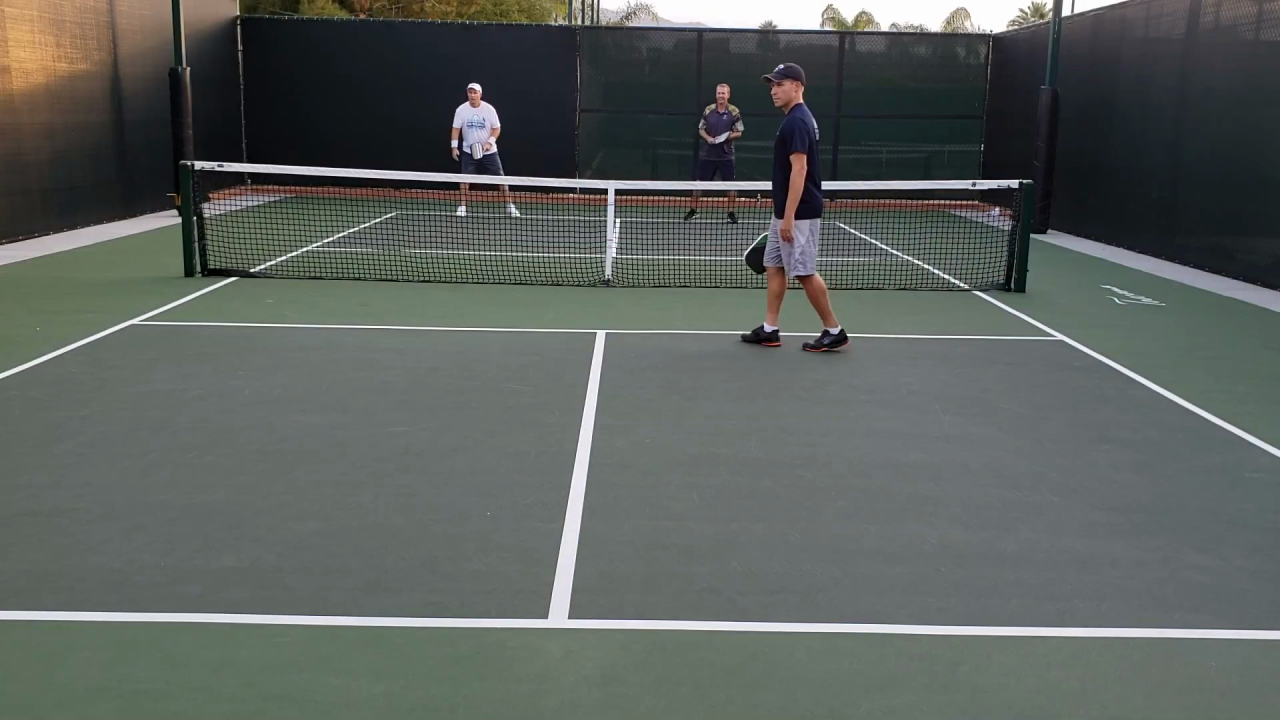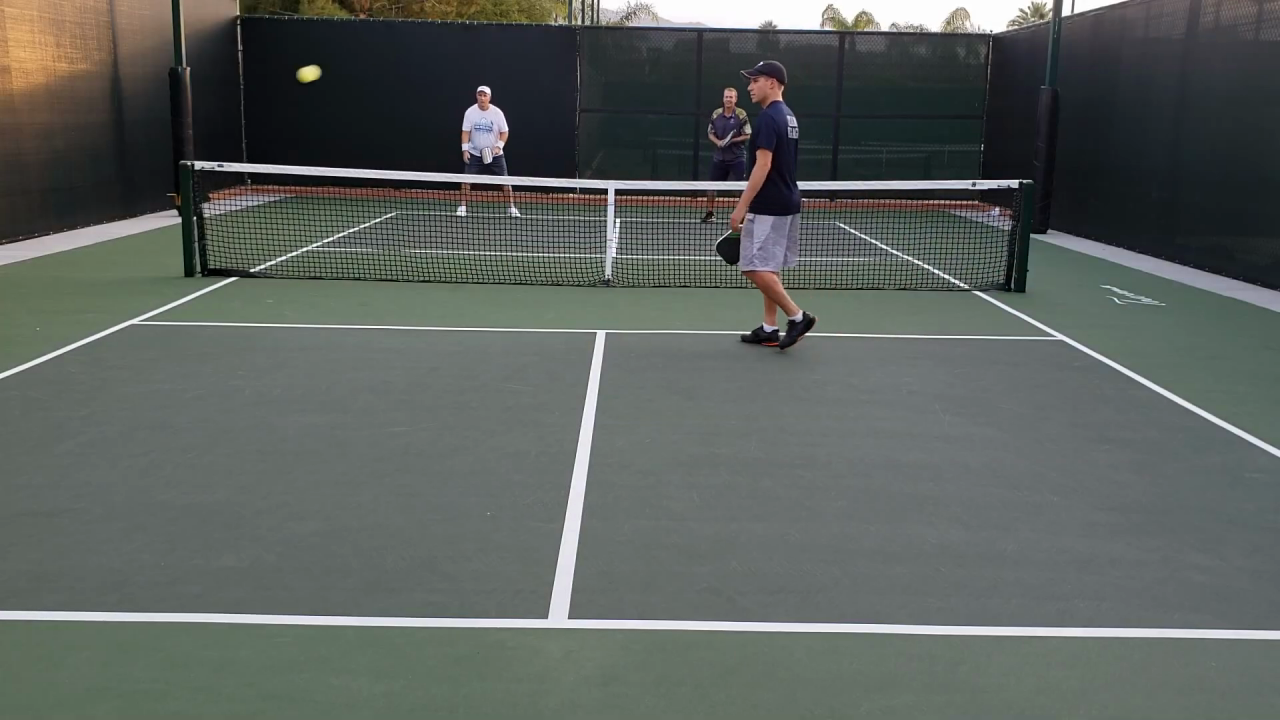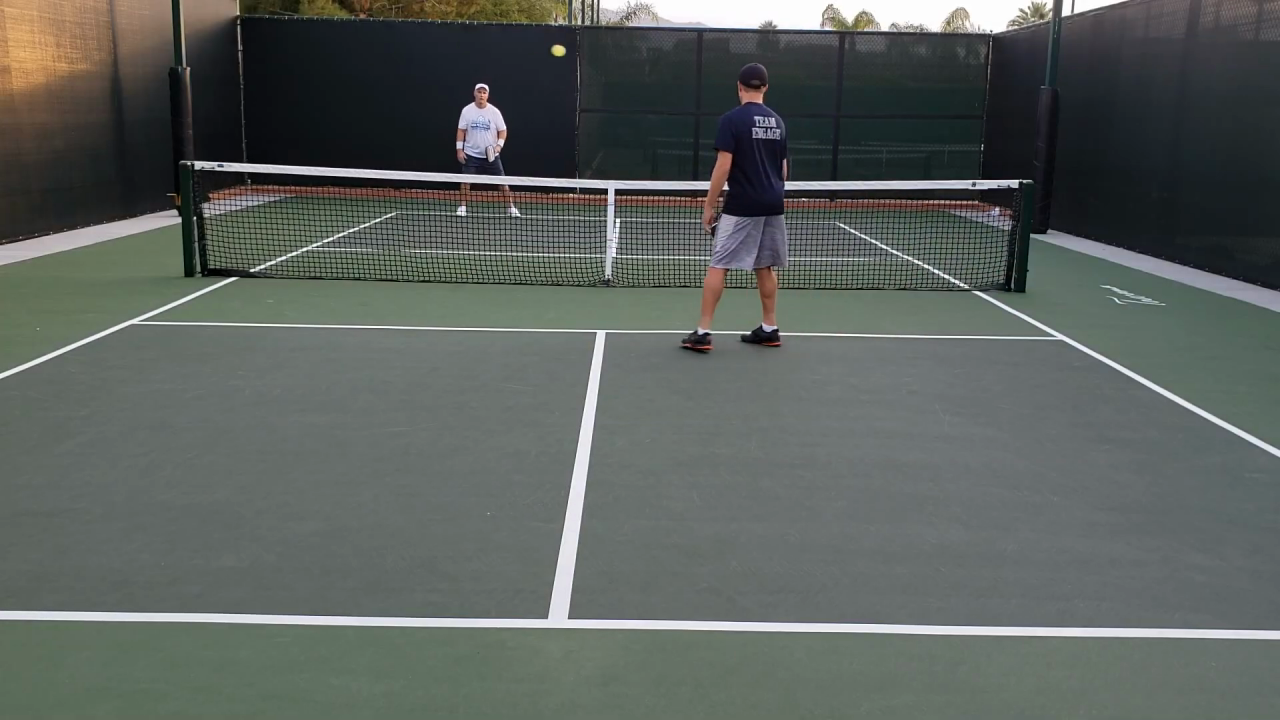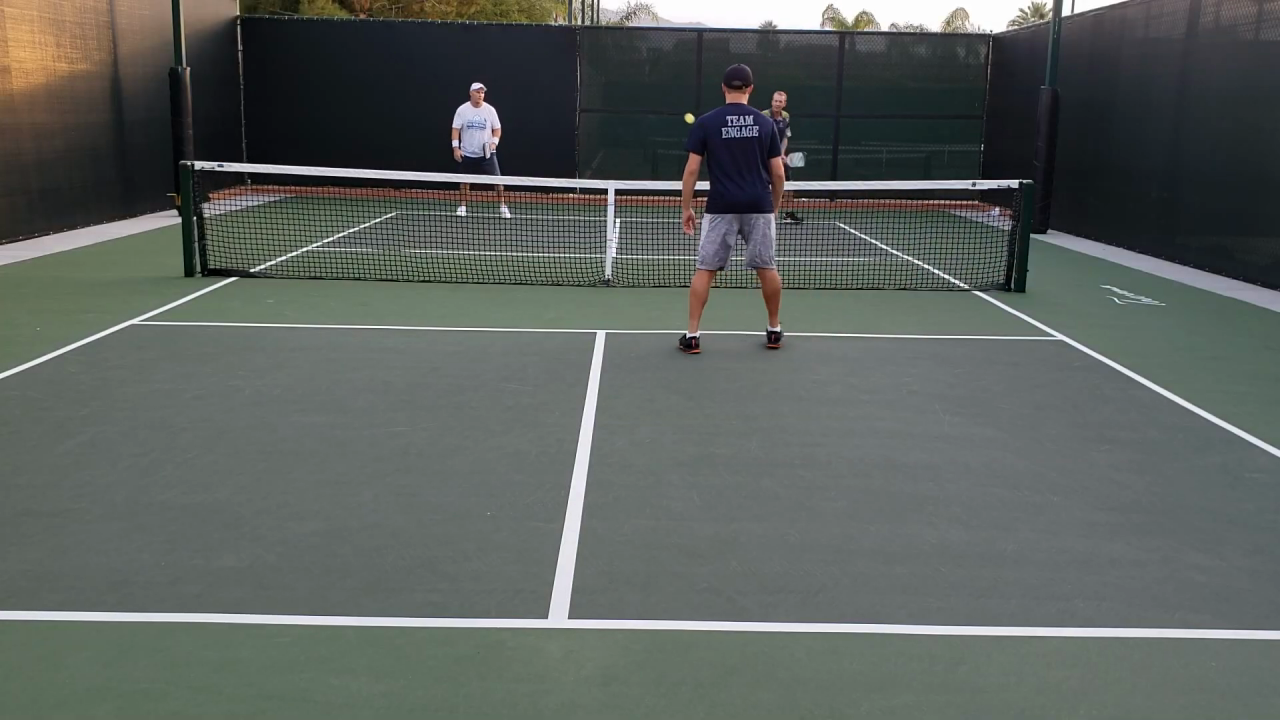
dt=0.3s
person 1, frame 1
left shoulder: (796, 121)
right shoulder: (799, 118)
left elbow: (799, 171)
left wrist: (788, 216)
left hip: (799, 212)
right hip: (793, 210)
left knee: (803, 273)
right knee: (775, 267)
left ankle: (834, 332)
right ankle: (769, 329)
person 1, frame 2
left shoulder: (769, 117)
right shoulder: (788, 116)
left elbow: (763, 166)
left wrist: (741, 207)
left hip: (770, 207)
right hip: (786, 203)
left knee: (754, 268)
right knee: (765, 268)
left ankle: (797, 316)
right ankle: (769, 329)
person 1, frame 3
left shoulder: (733, 119)
right shoulder: (777, 122)
left elbow: (723, 168)
right elbow: (783, 170)
left wrist: (709, 206)
left hip: (741, 208)
right hip: (773, 207)
left knee: (717, 267)
right knee: (766, 267)
left ankle: (703, 332)
right ankle: (769, 329)
person 1, frame 4
left shoulder: (706, 122)
right shoulder: (765, 123)
left elbow: (692, 169)
right elbow: (778, 172)
left wrist: (686, 207)
right wrist: (775, 206)
left hip: (721, 207)
right hip: (758, 206)
left knee: (705, 270)
right knee: (767, 268)
left ankle: (692, 335)
right ankle: (774, 331)
